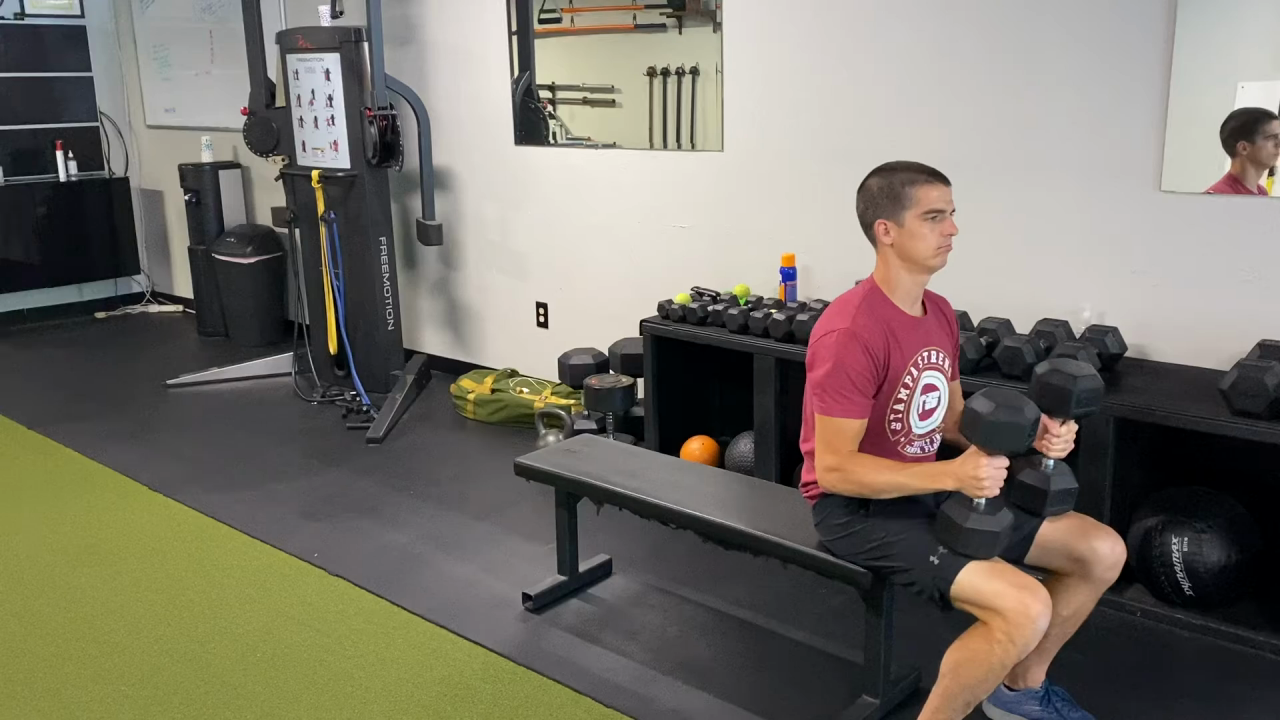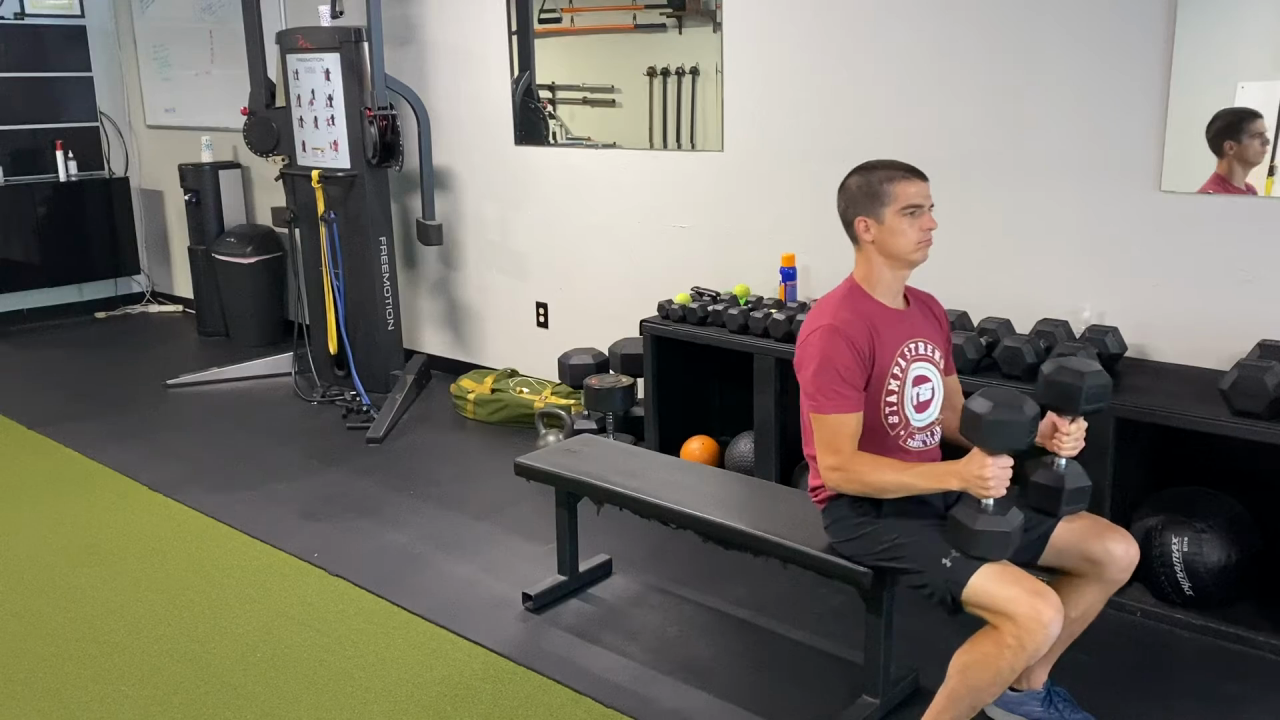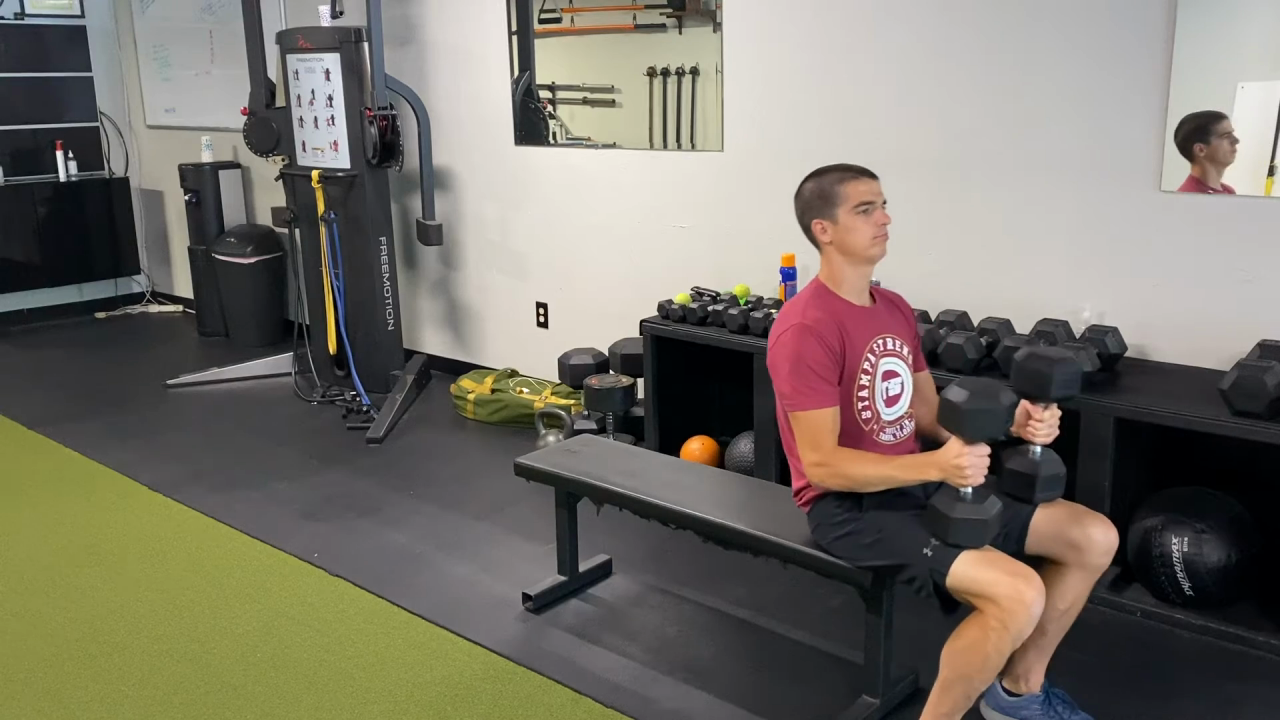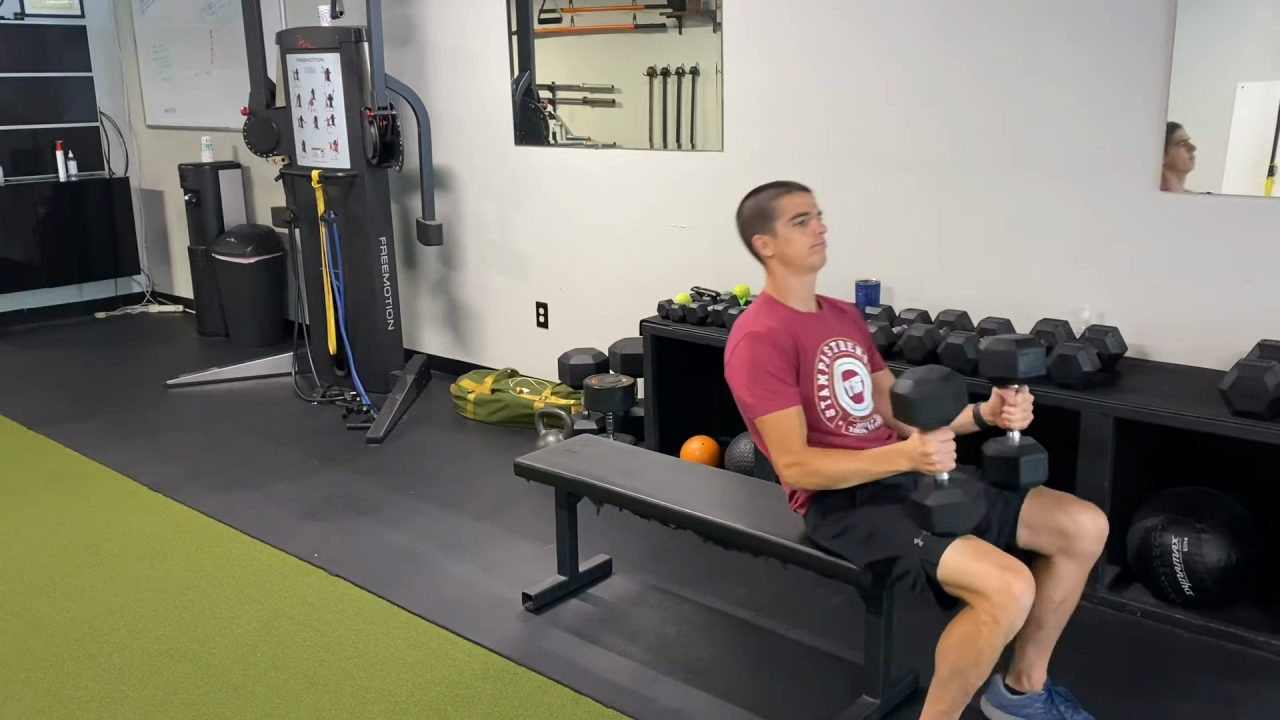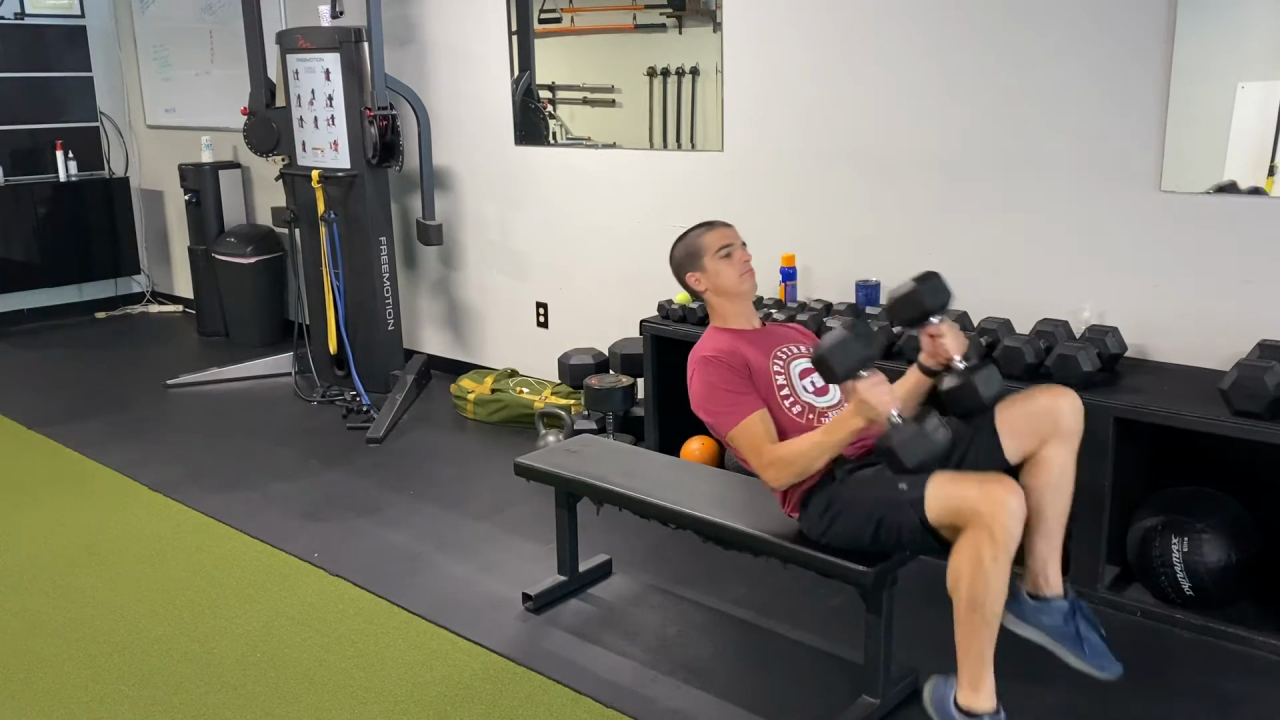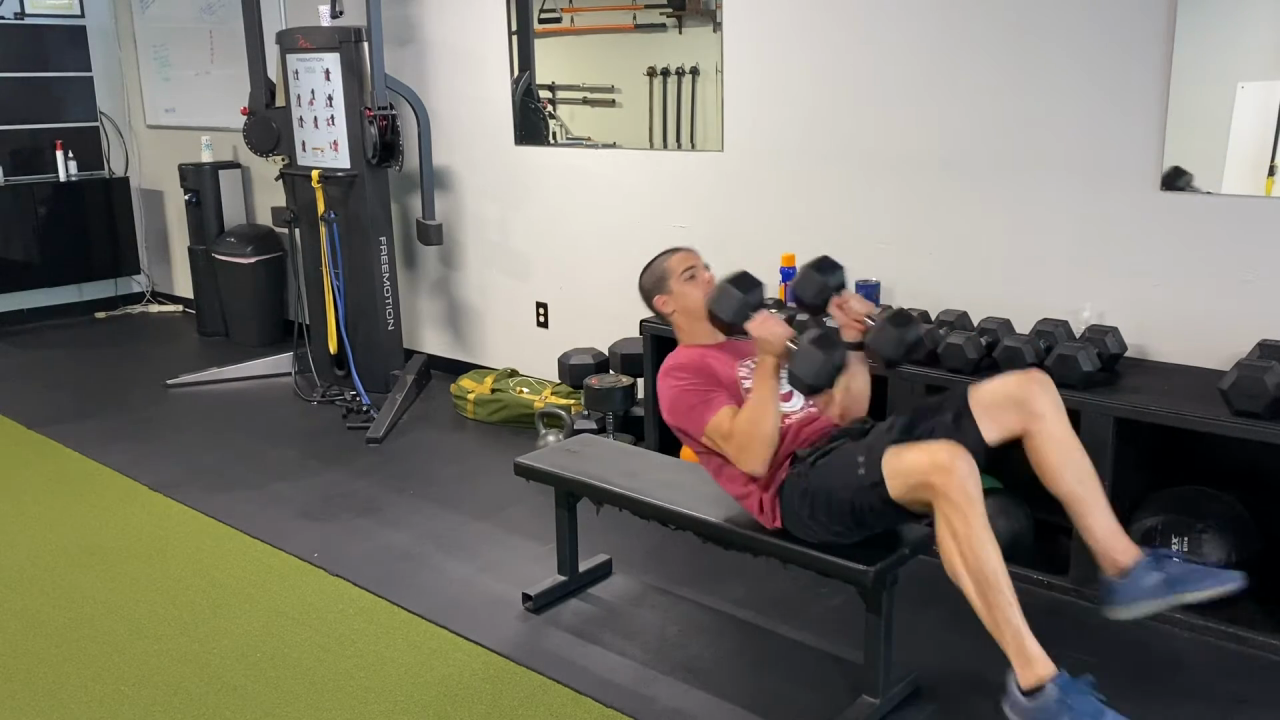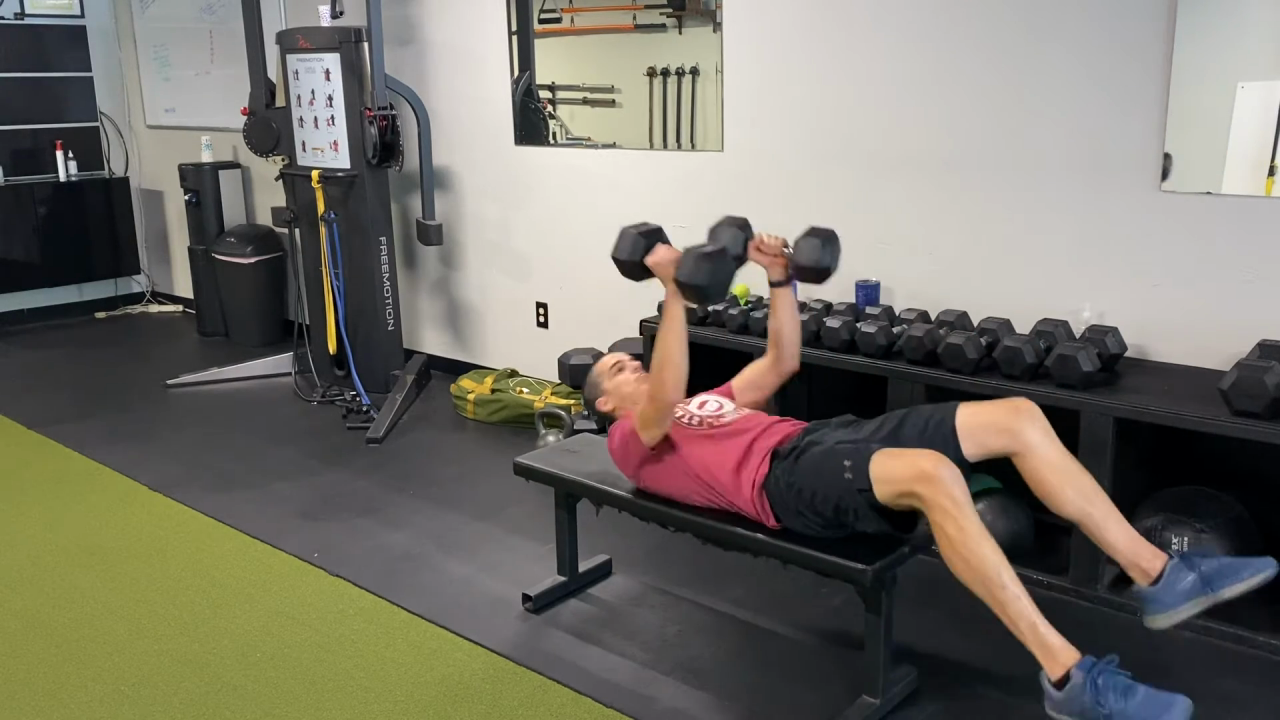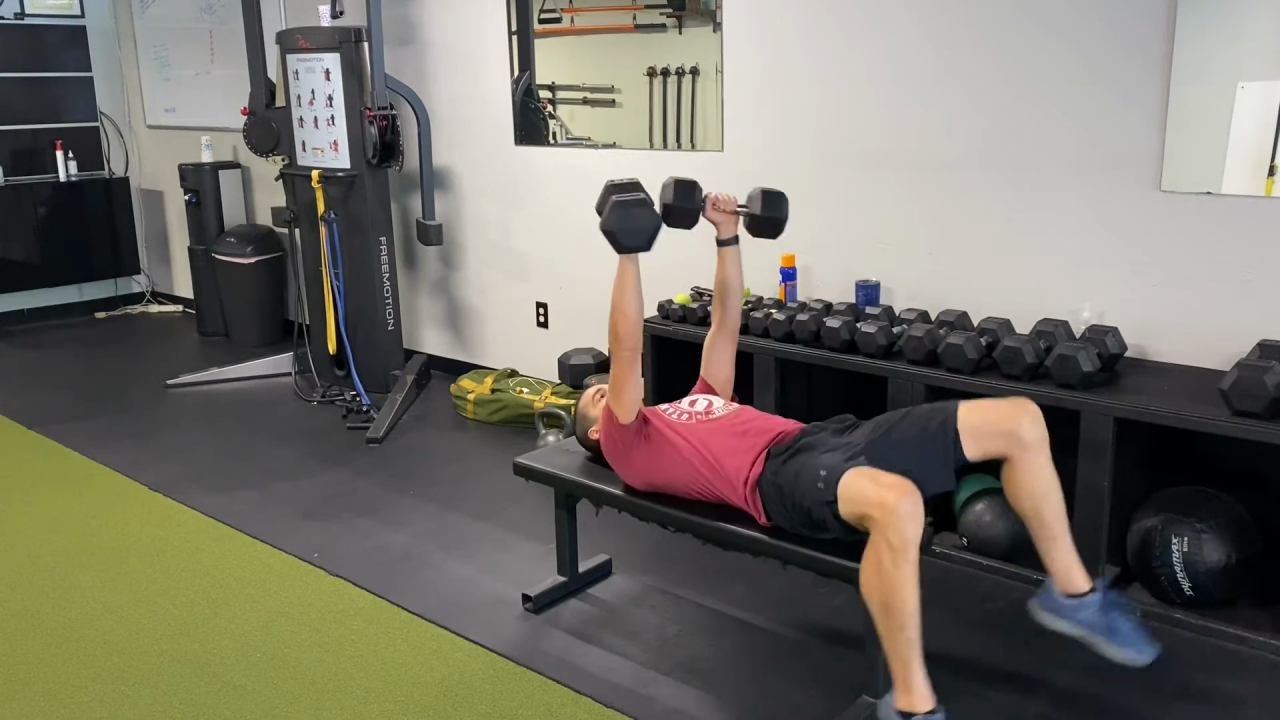
dt=0.3s
person 1, frame 1
left shoulder: (939, 313)
right shoulder: (852, 332)
left elbow: (953, 420)
right elbow: (835, 468)
left wrist: (1027, 433)
right wrist: (951, 475)
left hip: (928, 487)
right hip: (859, 507)
left knee: (1101, 551)
right knee: (1024, 609)
person 1, frame 2
left shoulder: (927, 310)
right shoulder: (835, 329)
left elbow: (956, 417)
right elbow: (838, 467)
left wrist: (1036, 432)
right wrist: (955, 475)
left hip: (932, 488)
right hip: (867, 508)
left knee: (1114, 554)
right knee: (1036, 615)
person 1, frame 3
left shoulder: (894, 308)
right shoulder: (806, 328)
left elbow: (930, 413)
right elbow: (821, 464)
left wrist: (1010, 423)
right wrist: (935, 465)
left hip: (913, 482)
right hip: (850, 505)
left knee: (1093, 538)
right knee: (1018, 595)
person 1, frame 4
left shoulder: (843, 316)
right shoulder: (757, 338)
left elbow: (900, 415)
right elbow: (795, 466)
left wrist: (985, 413)
right wrist: (906, 456)
left hip: (906, 477)
right hip: (843, 503)
left knee: (1084, 529)
right knee: (1007, 588)
person 1, frame 5
left shoulder: (793, 335)
right shoulder: (713, 361)
right elbow: (775, 468)
left wrist: (928, 366)
right wrist: (857, 415)
left hip: (889, 459)
right hip: (833, 495)
left knee: (1057, 407)
right knee: (998, 500)
left ankle: (1043, 597)
person 1, frame 6
left shoulder: (749, 349)
right shoulder: (680, 375)
right elbow: (754, 457)
left wrist: (849, 340)
right wrist: (769, 361)
left hip: (849, 443)
right hip: (802, 481)
left knee: (1028, 390)
right knee: (947, 467)
left ankle: (1128, 569)
person 1, frame 7
left shoulder: (708, 397)
right shoulder: (632, 441)
left elbow: (783, 361)
right elbow: (667, 402)
left wrist: (779, 279)
right wrist: (674, 293)
left hip: (826, 437)
right hip: (786, 476)
left knee: (1017, 417)
right knee: (934, 476)
left ankle: (1156, 576)
person 1, frame 8
left shoulder: (693, 404)
right shoulder: (630, 450)
left elbow: (725, 321)
right elbow: (624, 356)
left wrist: (727, 237)
right wrist: (628, 252)
left hip: (834, 437)
right hip: (783, 475)
left knee: (1018, 416)
right knee: (898, 504)
left ankle: (1072, 593)
